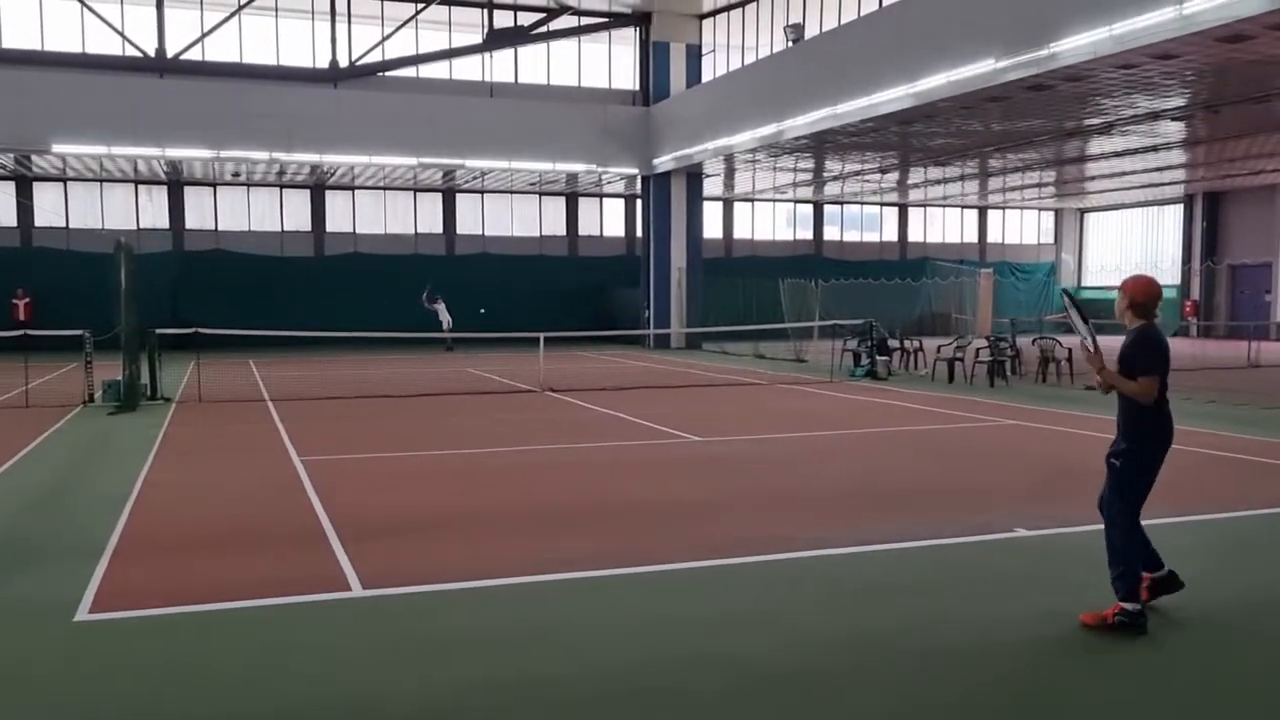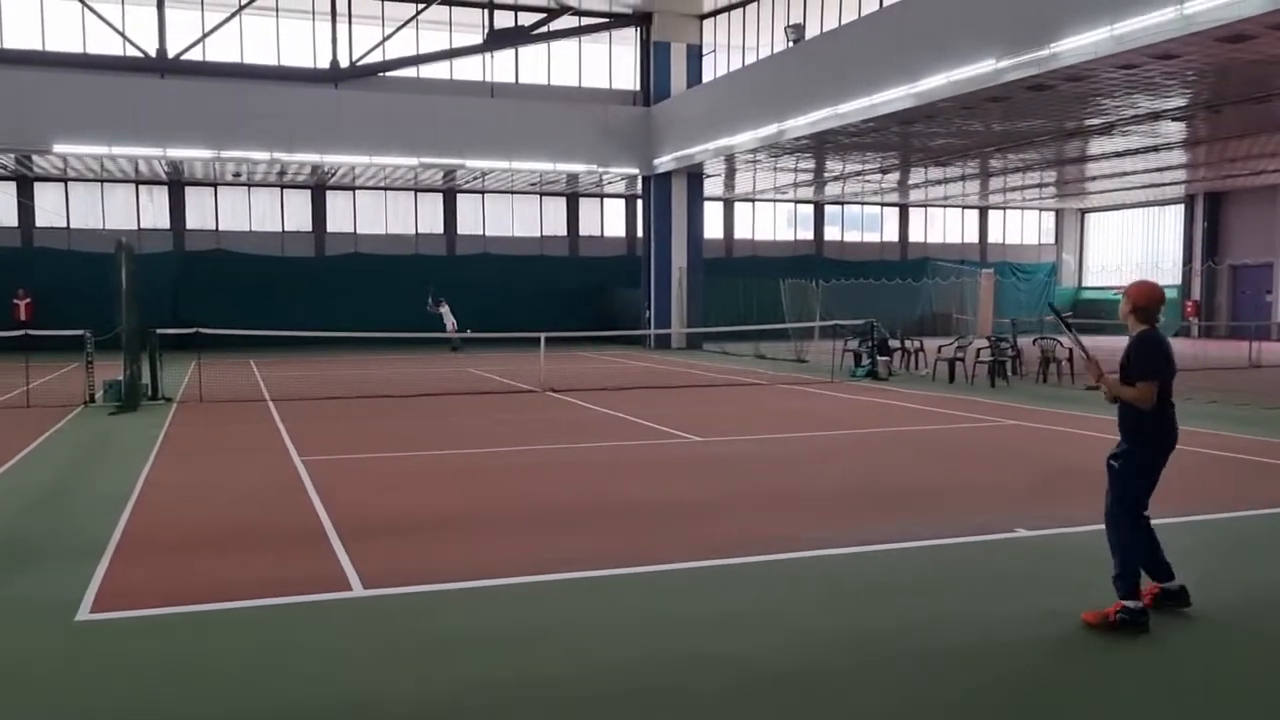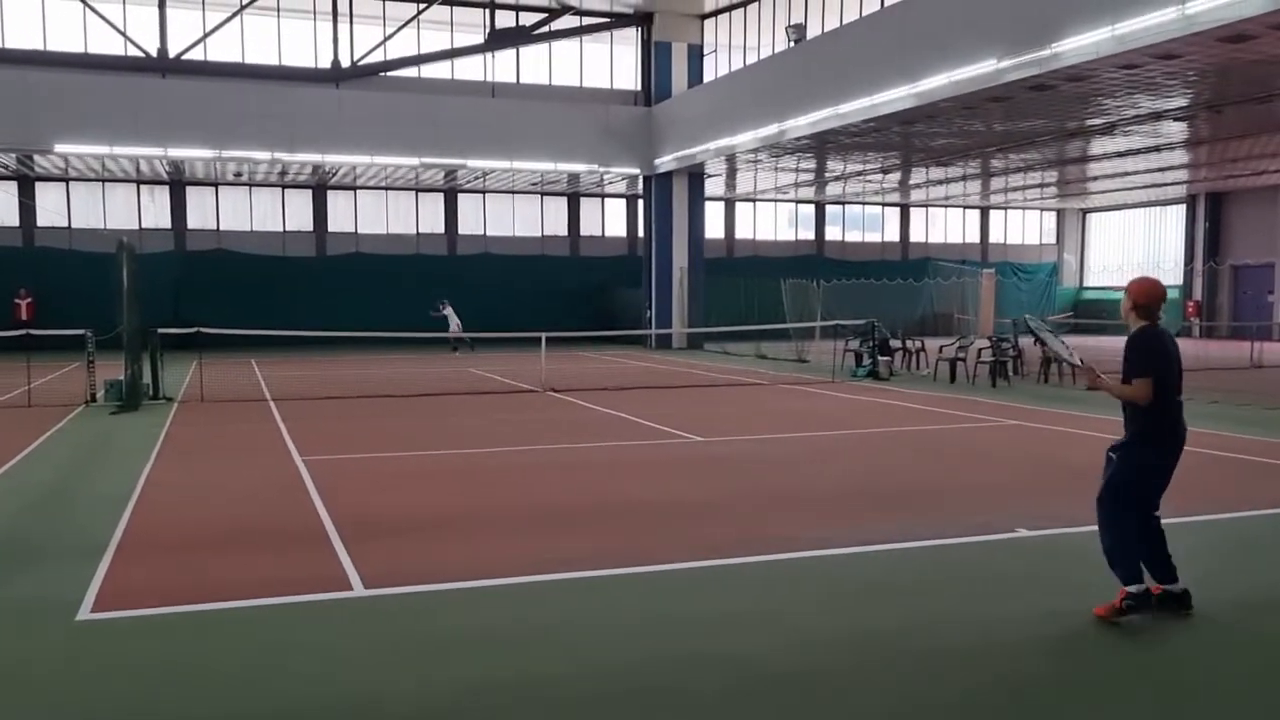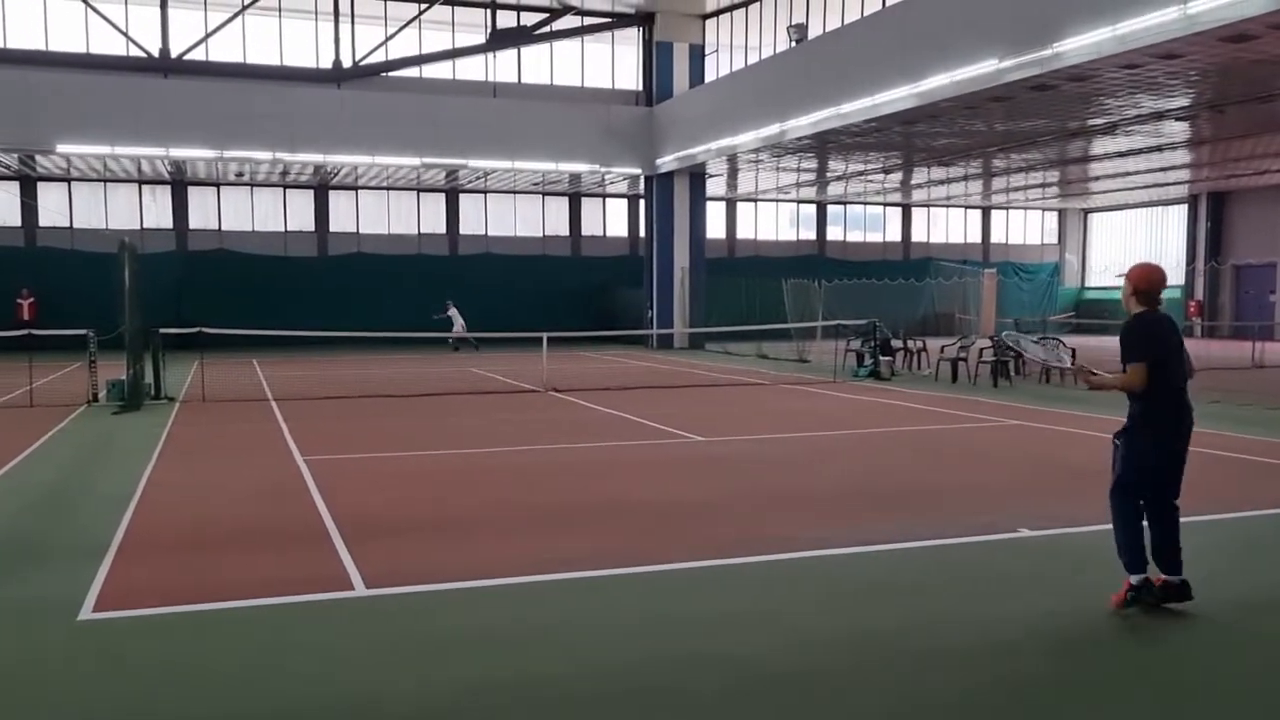
dt=0.1s
person 1, frame 1
left shoulder: (1142, 340)
right shoulder: (1145, 337)
left elbow: (1147, 394)
left wrist: (1104, 373)
right wrist: (1109, 376)
left hip: (1141, 440)
right hip: (1142, 437)
left knee: (1118, 516)
right knee: (1114, 508)
left ankle: (1129, 609)
right ankle: (1158, 574)
person 1, frame 2
left shoulder: (1143, 344)
right shoulder: (1151, 341)
left elbow: (1146, 399)
left wrist: (1105, 381)
right wrist: (1112, 385)
left hip: (1144, 443)
right hip: (1146, 440)
left knee: (1120, 517)
right knee: (1128, 514)
left ankle: (1130, 608)
right ankle: (1168, 587)
person 1, frame 3
left shoulder: (1138, 342)
right shoulder: (1162, 338)
left elbow: (1142, 396)
left wrist: (1104, 384)
right wrist: (1117, 386)
left hip: (1144, 439)
right hip: (1171, 437)
left knee: (1113, 506)
right knee: (1141, 510)
left ankle: (1134, 590)
right ankle: (1171, 590)
person 1, frame 4
left shoulder: (1134, 327)
right shoulder: (1167, 324)
left elbow: (1136, 382)
right elbow: (1187, 370)
left wrist: (1099, 381)
left hip: (1148, 426)
right hip: (1178, 422)
left knee: (1125, 498)
right knee: (1161, 500)
left ankle: (1138, 580)
right ankle: (1173, 579)
